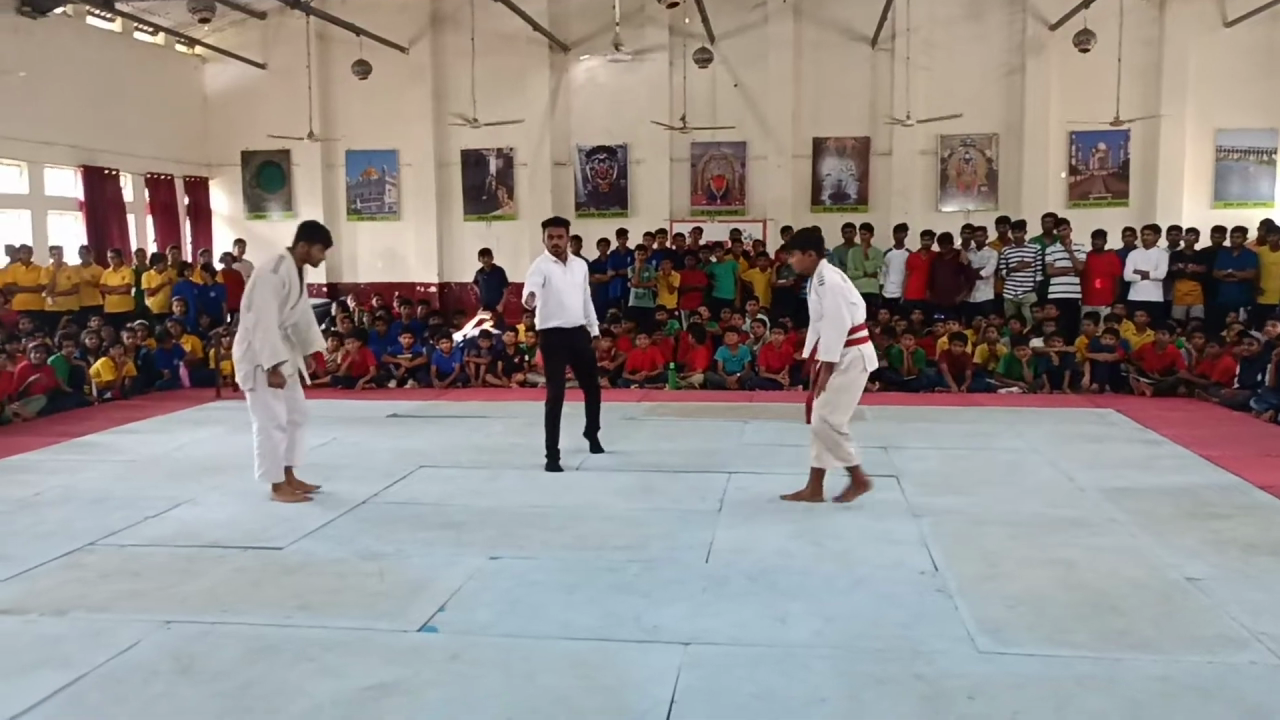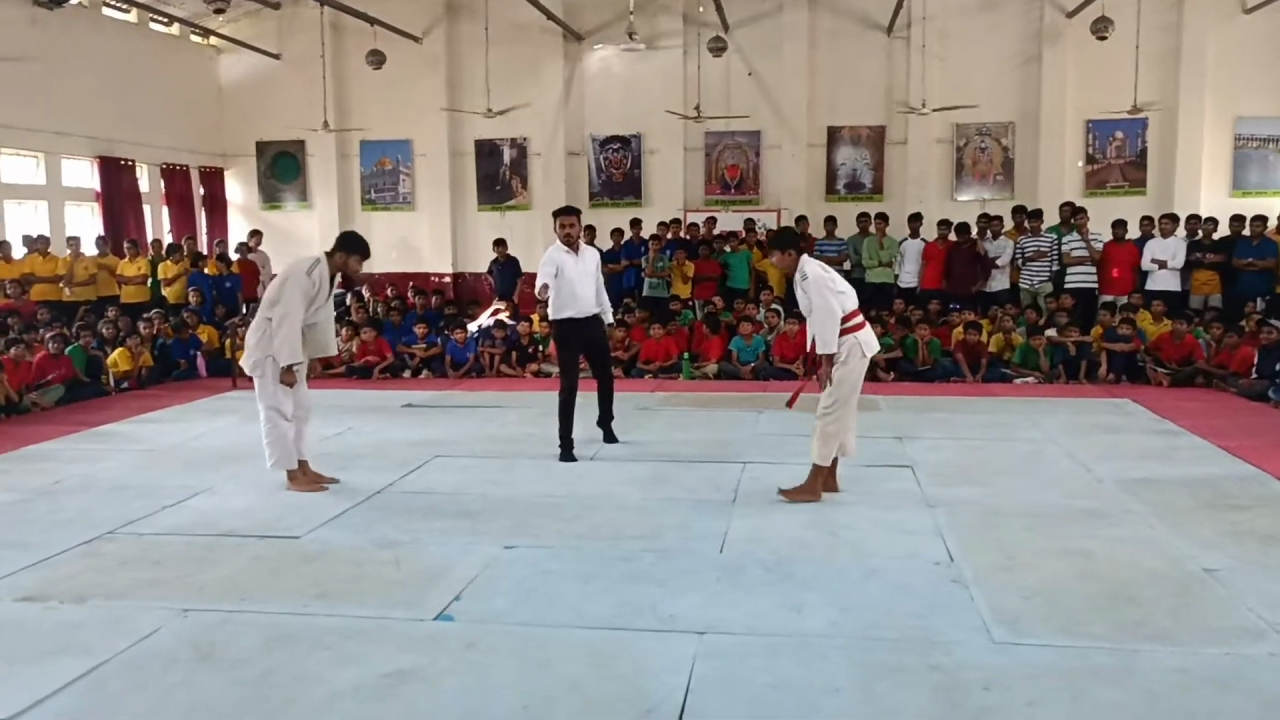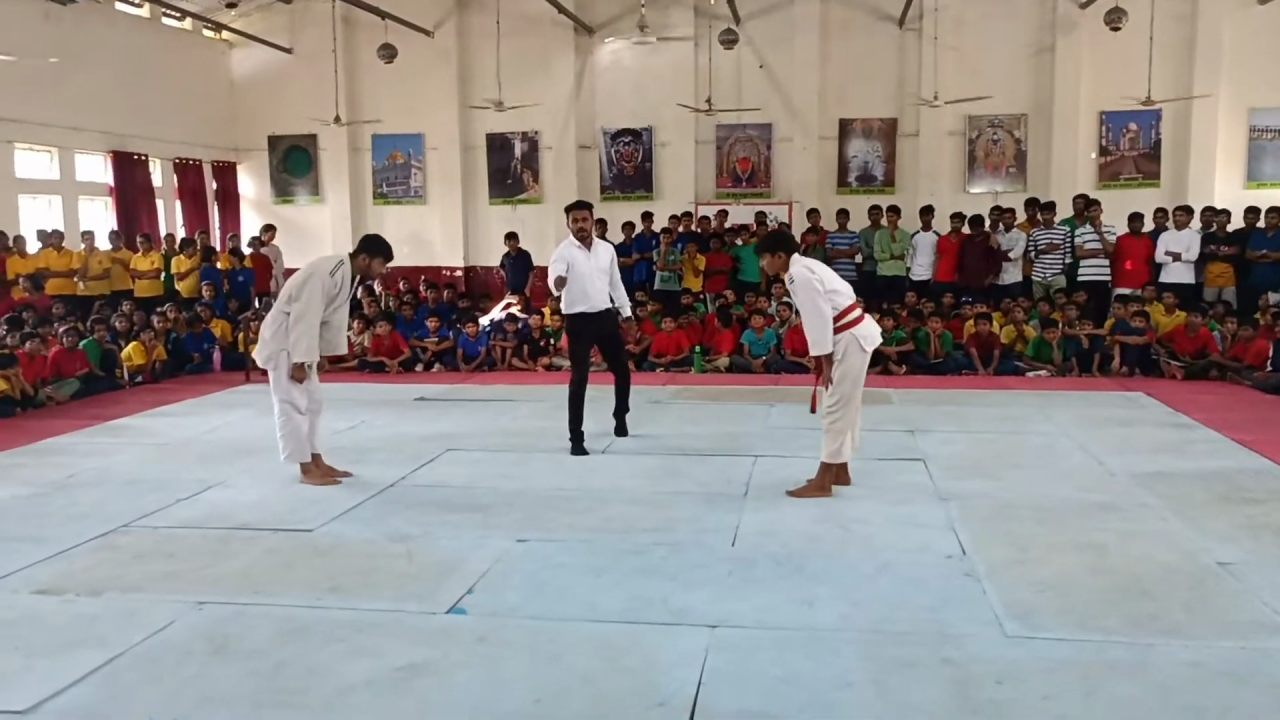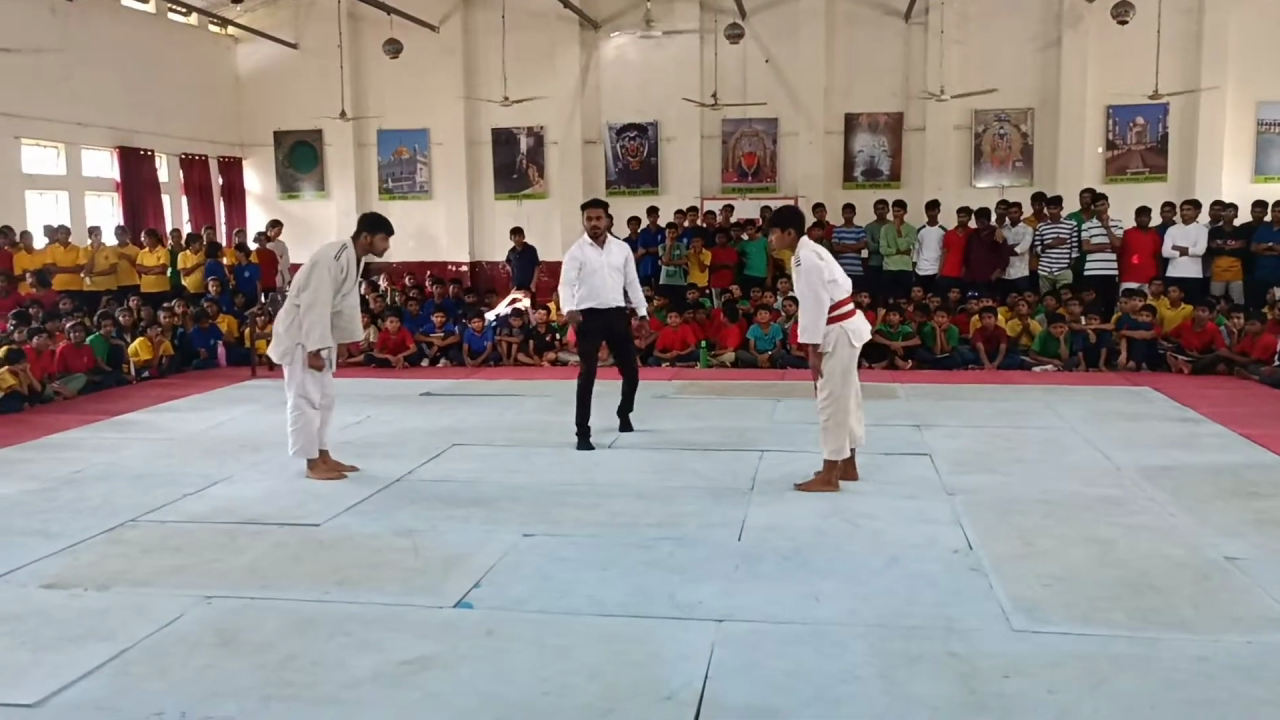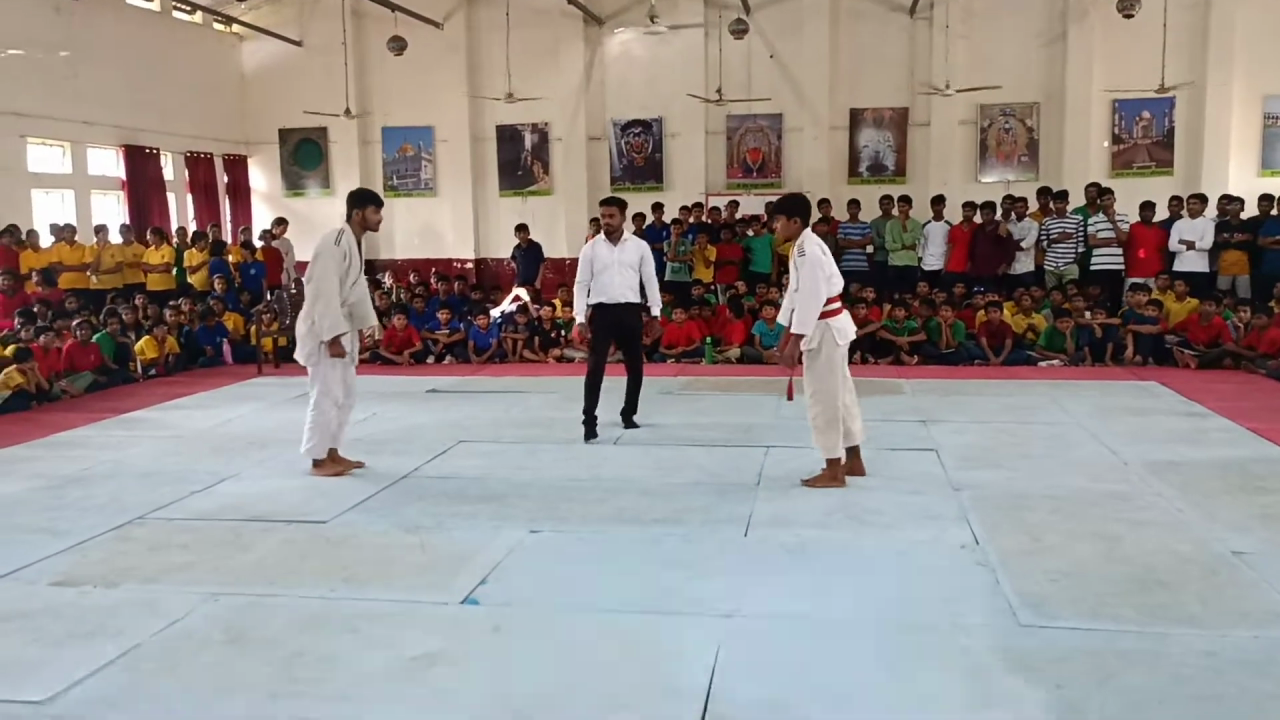
dt=0.2s
person 1, frame 1
left shoulder: (829, 279)
right shoulder: (820, 278)
left elbow: (837, 326)
right elbow: (819, 325)
left wrist: (826, 368)
right wrist: (812, 361)
left hip: (852, 356)
right hip: (838, 355)
left knee: (826, 420)
right knee: (819, 419)
left ankle: (859, 478)
right ankle: (814, 488)
person 1, frame 2
left shoulder: (810, 273)
right shoulder: (805, 272)
left elbow: (828, 317)
right elbow: (817, 318)
left wrist: (826, 362)
right wrist: (820, 357)
left hip: (851, 343)
right hip: (845, 342)
left knee: (831, 411)
right knee: (837, 411)
left ankle: (814, 483)
right ankle: (829, 478)
person 1, frame 3
left shoulder: (798, 275)
right shoulder: (803, 268)
left elbow: (819, 319)
left wrist: (825, 361)
right wrist: (825, 358)
left hip: (850, 338)
right hip: (850, 334)
left knee: (837, 407)
right knee: (843, 405)
left ankle: (823, 481)
right ankle: (840, 471)
person 1, frame 4
left shoulder: (805, 259)
right shoulder: (809, 252)
left elbow: (815, 307)
left wrist: (813, 350)
right wrist: (814, 346)
left hip: (840, 331)
right hip: (844, 327)
left knee: (833, 400)
right knee: (844, 397)
left ankle: (829, 475)
right ankle: (847, 465)
person 1, frame 5
left shoulder: (808, 250)
right shoulder: (806, 246)
left elbow: (811, 299)
right elbow: (796, 293)
left wrist: (795, 342)
right wrist: (787, 334)
left hip: (825, 329)
right hip: (829, 326)
left knee: (822, 398)
right knee: (839, 394)
left ankle: (833, 471)
right ankle: (853, 461)
person 2, frame 1
left shoulder: (297, 270)
right shoulder: (273, 273)
left elbow: (302, 314)
right elbow: (263, 323)
left wrist: (309, 352)
right wrist: (273, 367)
left hip: (280, 347)
right hip: (258, 351)
left knee: (295, 413)
right knee: (271, 419)
left ankle: (289, 477)
right ankle: (278, 486)
person 2, frame 2
left shoulder: (328, 275)
right shoulder: (304, 274)
left elbow: (321, 318)
right elbow: (287, 321)
left wrist: (315, 355)
right wrist: (288, 366)
left hip: (291, 341)
right hip: (270, 341)
left knee: (300, 408)
right knee: (278, 410)
left ankle: (303, 468)
right ankle: (292, 475)
person 2, frame 3
left shoulder: (348, 275)
right shoulder: (326, 273)
left elbow: (336, 317)
right elbow: (305, 319)
left wrist: (322, 354)
right wrist: (300, 362)
left hip: (302, 335)
right hip: (283, 334)
left knee: (312, 402)
right knee: (292, 404)
left ankle: (316, 462)
right ankle: (307, 469)
person 2, frame 4
left shoulder: (354, 259)
right shoulder: (332, 258)
left elbow: (347, 304)
right elbow: (315, 306)
left wrist: (342, 342)
right wrist: (314, 350)
left hip: (317, 328)
right hip: (298, 329)
left knee: (324, 397)
right knee: (305, 397)
left ankle: (323, 457)
right ankle: (313, 463)
person 2, frame 5
left shoulder: (355, 243)
right shoulder: (334, 245)
right elbow: (323, 295)
left wrist: (361, 327)
right wrist: (333, 338)
left hip: (341, 326)
right hip: (322, 328)
left knee: (345, 395)
right knee: (326, 396)
left ankle: (332, 453)
right ankle: (318, 461)
person 3, frame 1
left shoulder: (580, 265)
right shoulder: (540, 266)
right elbow: (531, 289)
left wrist: (594, 332)
right wrist: (530, 299)
left hip: (578, 333)
right hip: (553, 336)
left knee: (592, 387)
right knee: (555, 396)
left ankle: (592, 434)
right ankle: (552, 455)
person 3, frame 2
left shoulder: (593, 255)
right shoulder: (552, 256)
right elbow: (544, 280)
left wrist: (608, 320)
right wrist: (543, 290)
left hip: (592, 323)
right hip: (566, 326)
left knee: (606, 376)
right knee: (569, 386)
left ankle: (605, 423)
right ankle: (566, 445)
person 3, frame 3
left shoulder: (607, 249)
right shoulder: (563, 252)
left elbow: (615, 283)
right elbow: (554, 281)
left wrist: (627, 314)
right wrist: (558, 283)
left hip: (605, 316)
right hip: (578, 320)
left knee: (622, 370)
right knee: (579, 379)
left ankle: (620, 415)
right ankle: (576, 438)
person 3, frame 4
left shoulder: (622, 248)
right shoulder: (576, 251)
left elbow: (632, 282)
right elbow: (566, 284)
left wrist: (642, 314)
right wrist: (569, 309)
left hip: (617, 315)
right hip: (589, 317)
left knee: (630, 370)
right knee: (587, 375)
left ankle: (624, 413)
right ankle: (583, 433)
person 3, frame 5
left shoulder: (640, 246)
right shoulder: (591, 248)
left elbow: (650, 280)
right elbow: (581, 284)
left wrist: (655, 313)
right wrist: (580, 317)
left hip: (630, 311)
right hip: (602, 312)
left knee: (635, 368)
right knee: (595, 367)
left ankle: (628, 413)
right ankle: (589, 422)
